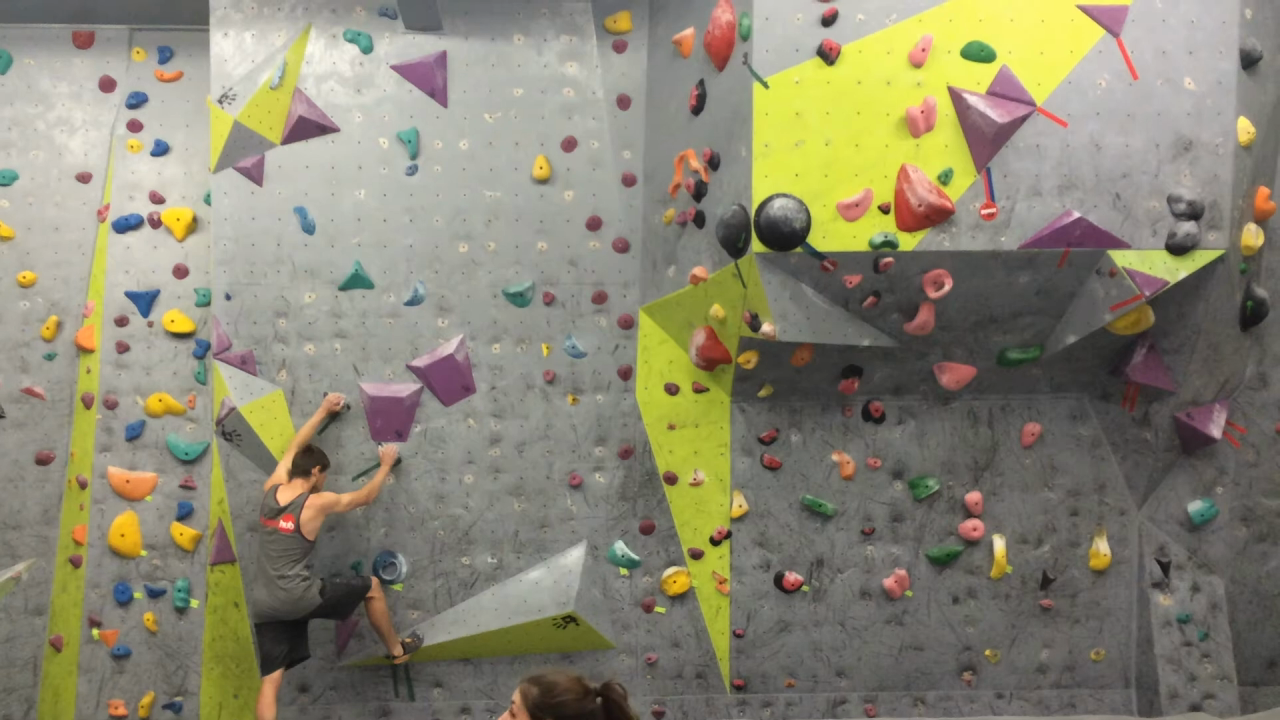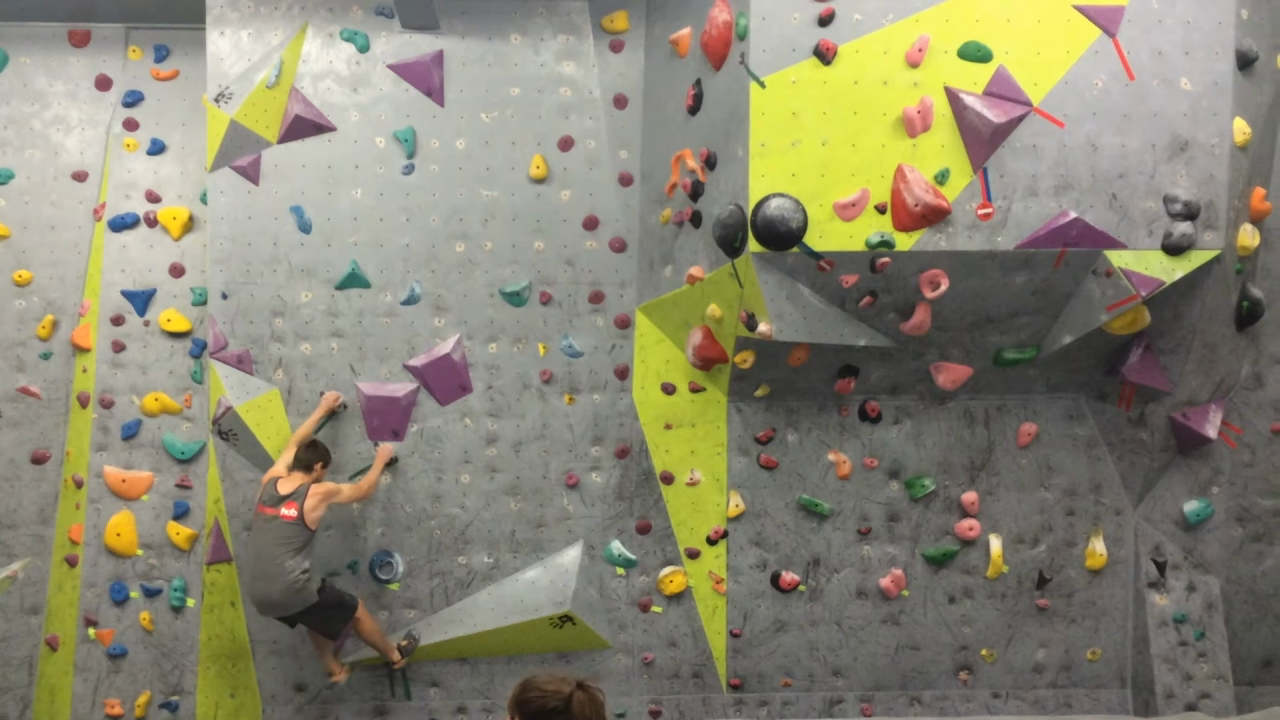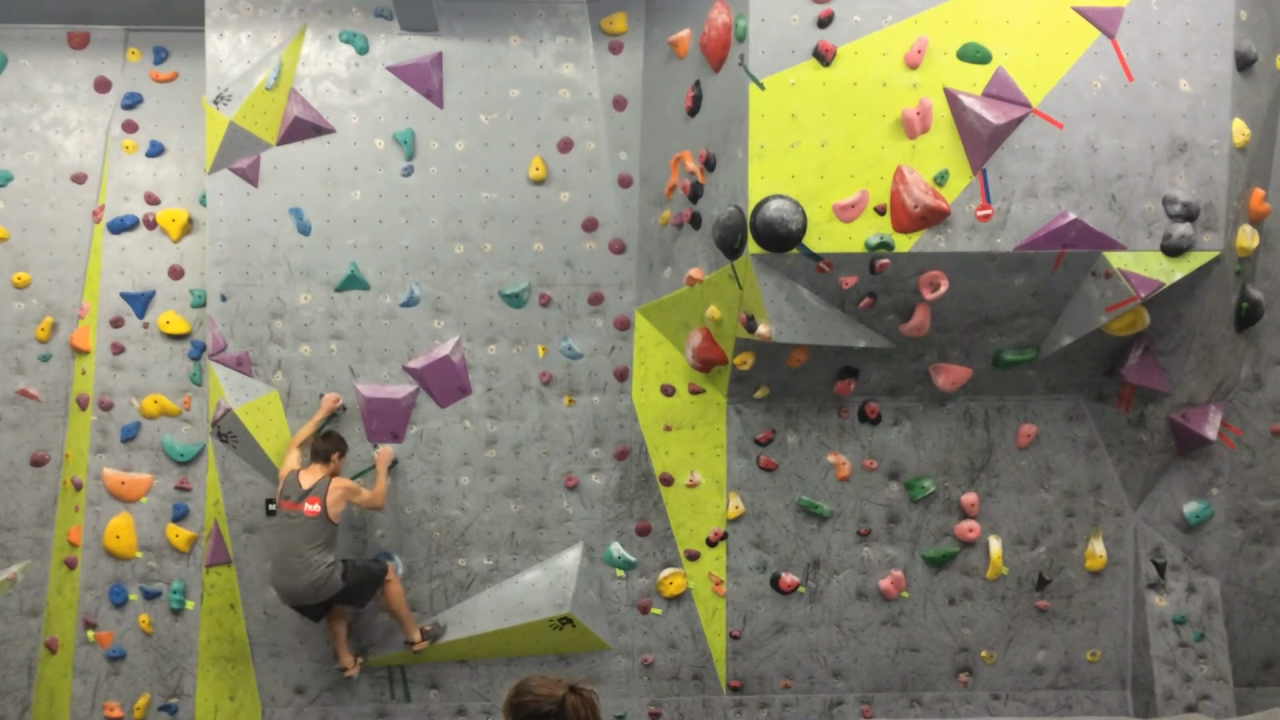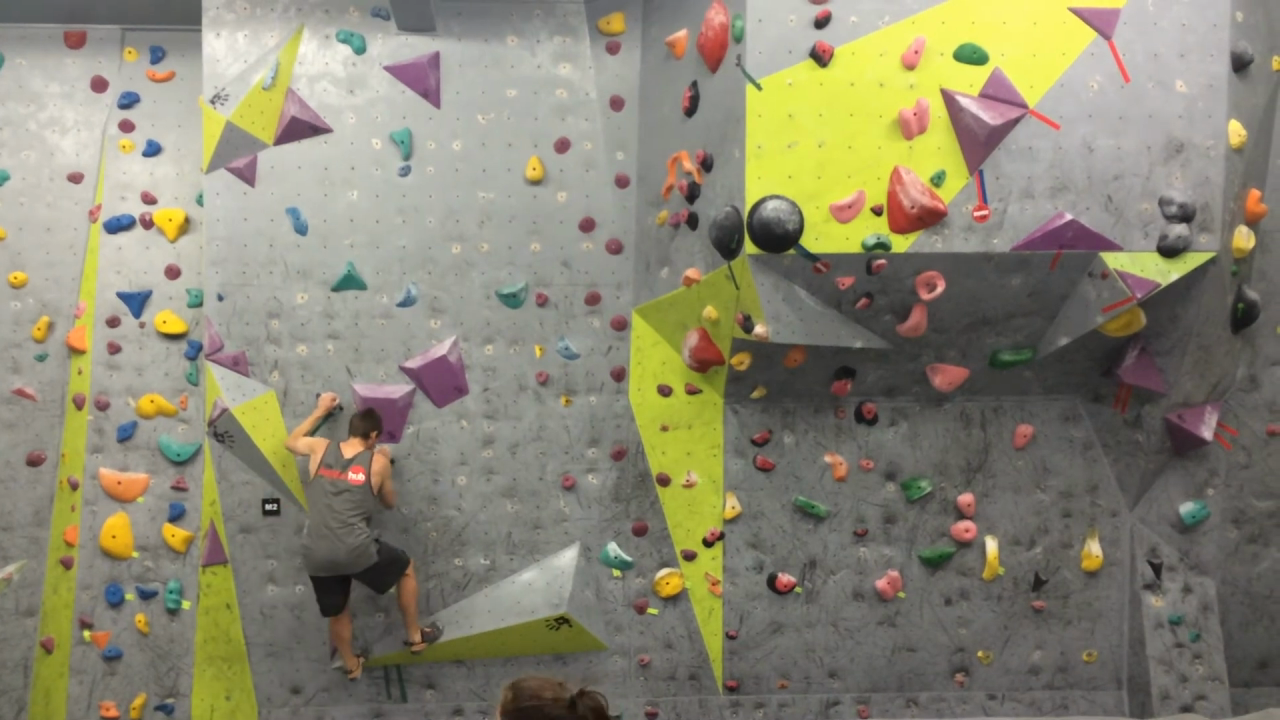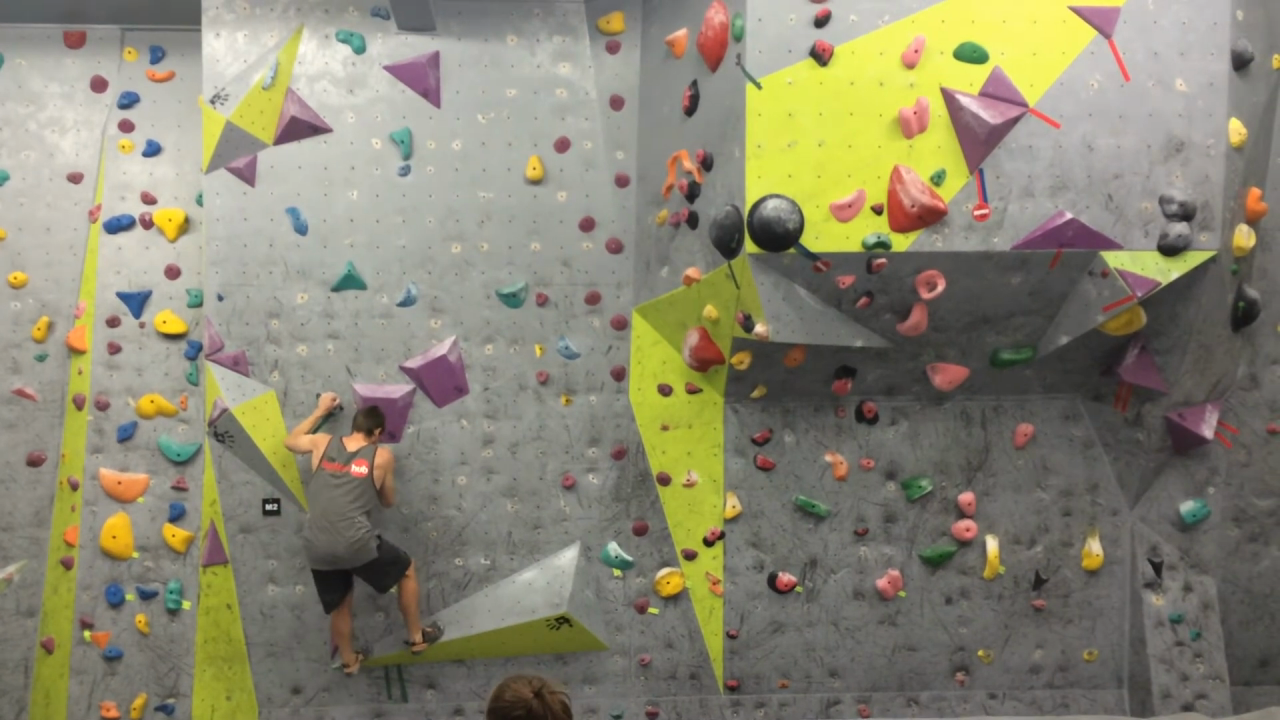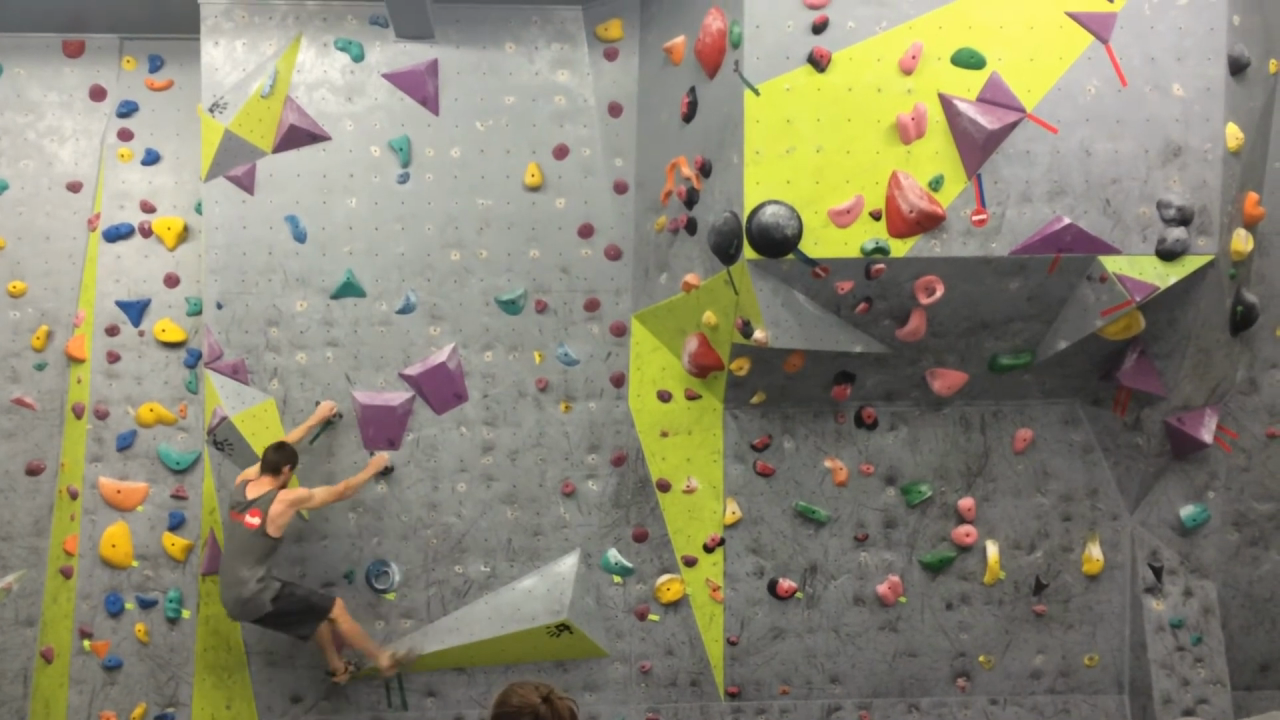
dt=0.7s
person 1, frame 1
left shoulder: (272, 489)
right shoulder: (318, 503)
left elbow: (295, 448)
right elbow: (366, 496)
left wrist: (323, 411)
right wrist: (386, 464)
left hip: (263, 605)
right hip: (298, 598)
left knee: (271, 680)
right knee: (371, 587)
right ankle: (396, 649)
person 1, frame 2
left shoulder: (269, 481)
right shoulder: (318, 493)
left elbow: (295, 445)
right elbow: (363, 491)
left wrist: (322, 410)
right wrist: (381, 461)
left hip: (259, 595)
right hip: (291, 592)
left knee: (315, 610)
right knee: (355, 612)
left ankle: (334, 667)
right ankle: (394, 655)
person 1, frame 3
left shoulder: (287, 475)
right shoulder: (339, 488)
left elbow: (295, 445)
right elbow: (378, 502)
left wrist: (323, 413)
right wrist: (382, 466)
left hip: (284, 587)
right hip: (316, 583)
left knee: (336, 601)
right knee: (388, 573)
left ankle: (347, 661)
right ankle: (415, 635)
person 1, frame 4
left shoulder: (320, 449)
right shoulder: (378, 462)
left elbow: (291, 441)
right elbow: (389, 502)
left wrist: (321, 411)
left hip: (315, 555)
right hip: (355, 550)
left knee: (337, 610)
right knee: (406, 569)
left ankle: (351, 665)
right ankle: (415, 636)
person 1, frame 5
left shoulder: (323, 443)
right shoulder: (382, 456)
left elbow: (291, 440)
right elbow: (388, 501)
left wrist: (320, 411)
left hip: (316, 549)
right hip: (356, 545)
left knee: (339, 606)
right knee: (406, 571)
left ankle: (349, 660)
right ankle: (416, 636)
person 1, frame 6
left shoulder: (243, 480)
right shoulder: (286, 499)
left elbow: (278, 451)
right elbow: (340, 492)
left wrist: (316, 419)
right wrist: (373, 468)
left hip: (233, 595)
right hip: (255, 597)
left knee: (309, 609)
right knee: (335, 609)
left ankle: (338, 667)
right ankle: (382, 660)
